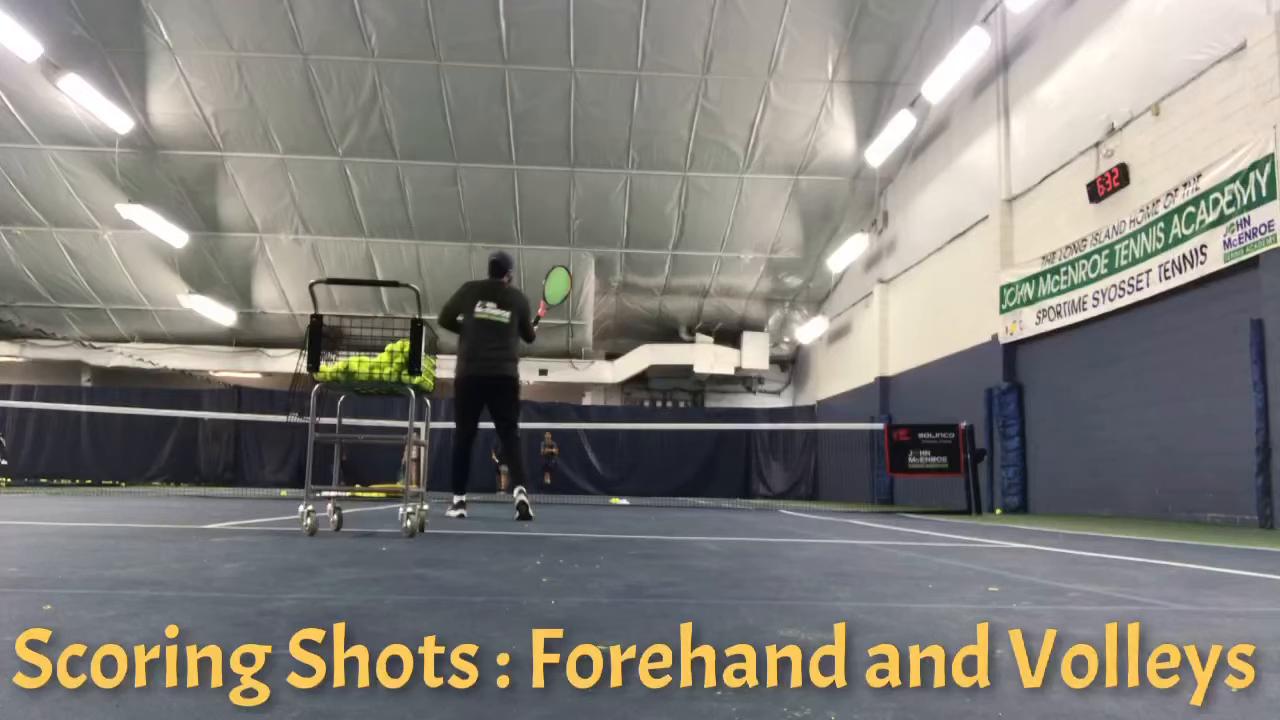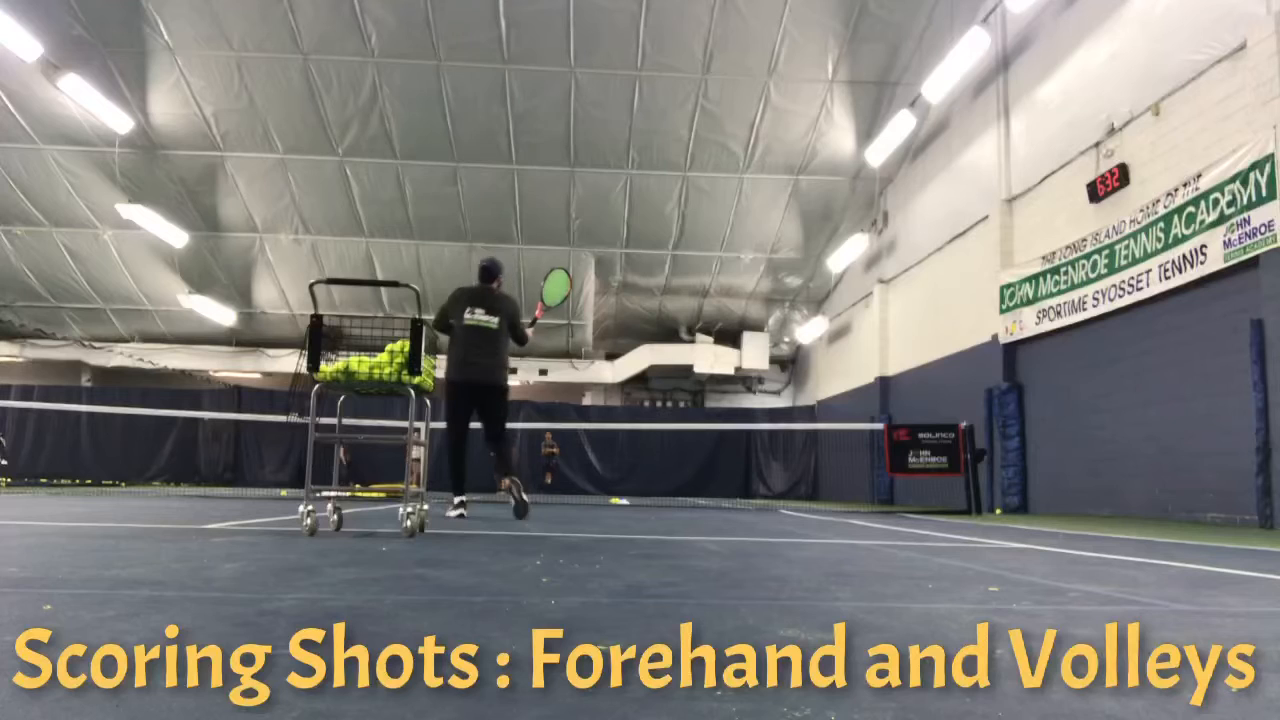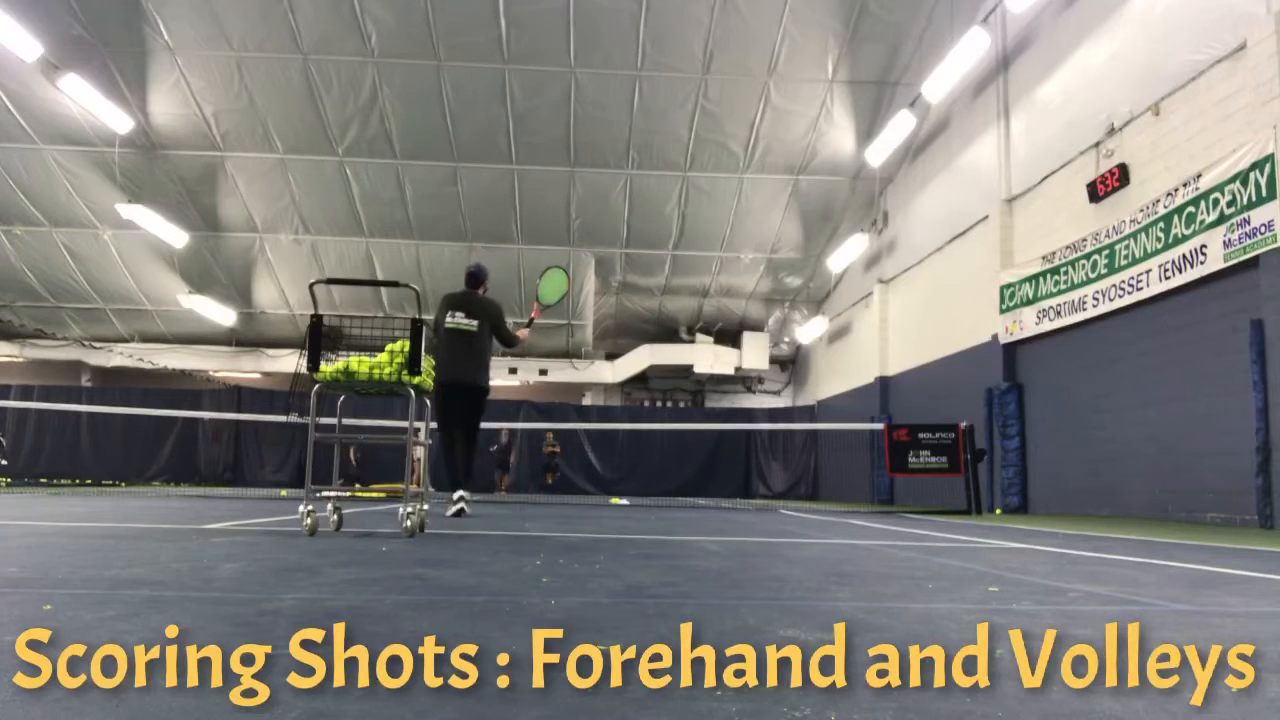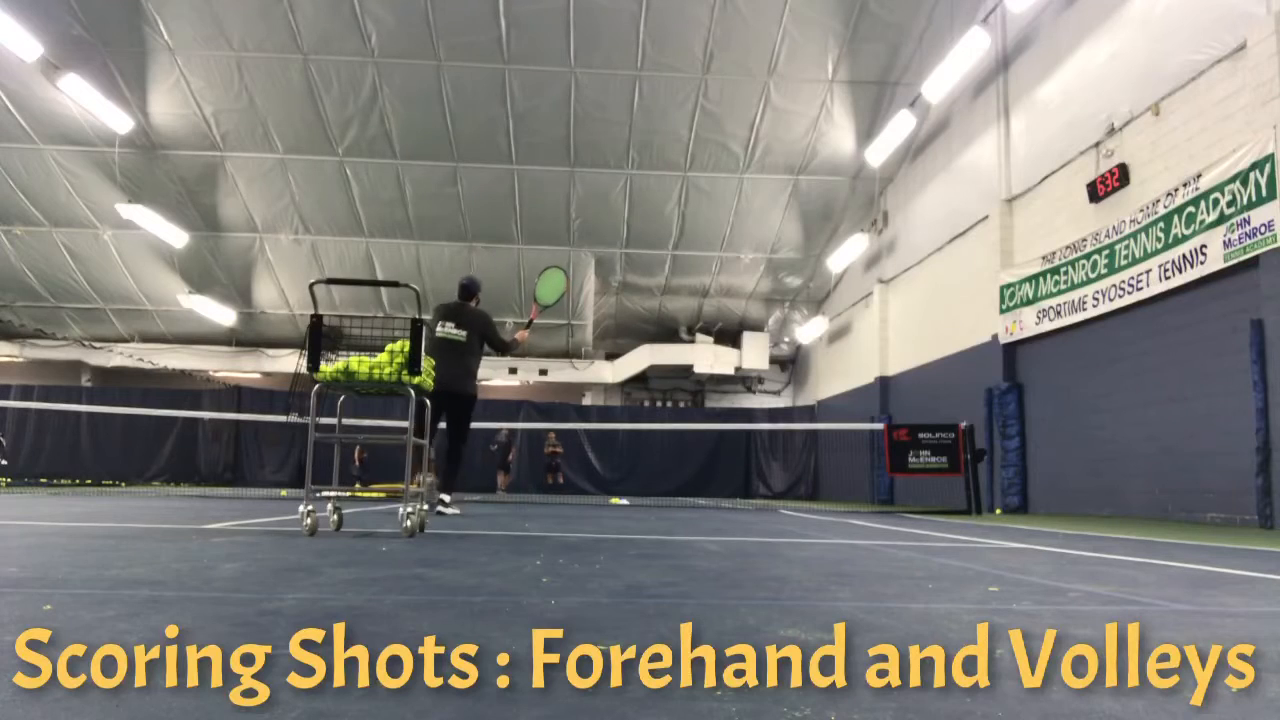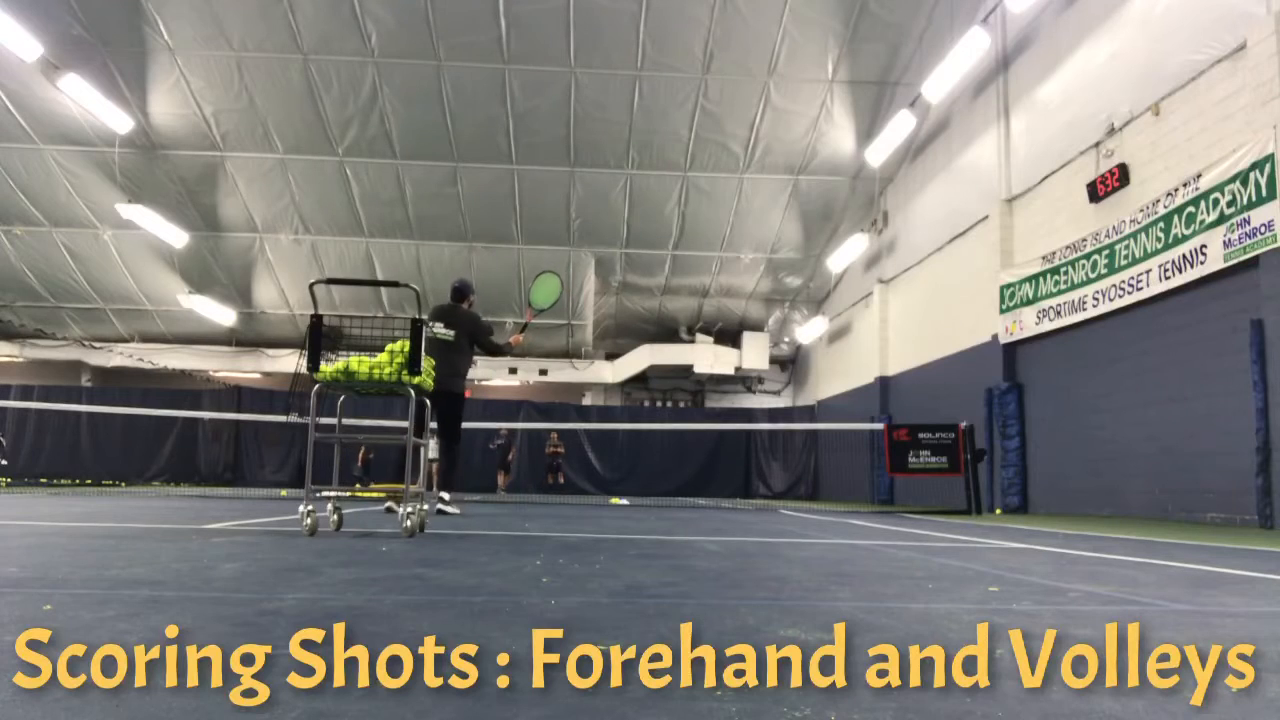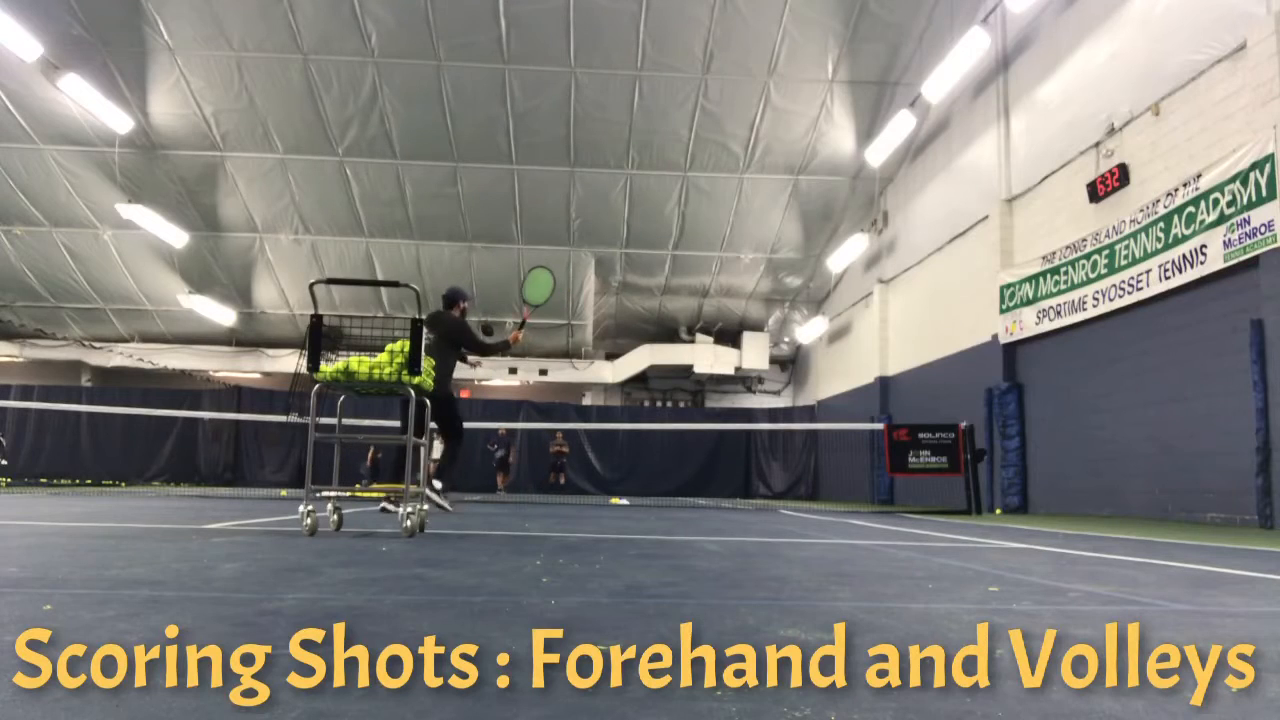
dt=0.2s
person 1, frame 1
left shoulder: (470, 290)
right shoulder: (518, 298)
left elbow: (444, 320)
right elbow: (529, 337)
right wrist: (533, 328)
left hip: (470, 373)
right hip: (504, 375)
left knee: (463, 437)
right knee: (509, 436)
left ankle: (459, 500)
right ankle: (519, 491)
person 1, frame 2
left shoulder: (460, 296)
right shoulder: (508, 303)
left elbow: (438, 324)
right elbow: (520, 339)
right wrist: (527, 334)
left hip: (460, 378)
right hip: (493, 381)
left knee: (456, 439)
right knee: (497, 438)
left ankle: (459, 500)
right ankle: (511, 482)
person 1, frame 3
left shoulder: (447, 301)
right shoulder: (491, 307)
right elbow: (507, 341)
right wrist: (520, 336)
left hip: (444, 379)
right hip: (474, 382)
left knee: (448, 436)
right knee: (467, 438)
left ankle: (458, 496)
right ankle: (462, 491)
person 1, frame 4
left shoulder: (440, 311)
right shoulder: (481, 318)
right elbow: (501, 348)
right wrist: (517, 339)
left hip: (433, 385)
right hip: (462, 389)
left knee: (423, 438)
right knee: (455, 443)
left ankle: (422, 478)
right ankle: (445, 497)
person 1, frame 5
left shoulder: (434, 314)
right shoulder: (471, 319)
right elbow: (492, 349)
right wrist: (511, 344)
right hip: (450, 388)
left knee: (413, 439)
right knee: (450, 443)
right ankle: (444, 498)
person 1, frame 6
left shoulder: (430, 320)
right shoulder: (456, 324)
right elbow: (482, 349)
left wrist: (464, 357)
right wrist: (510, 342)
right hip: (436, 390)
right knee: (454, 437)
right ankle: (437, 485)
